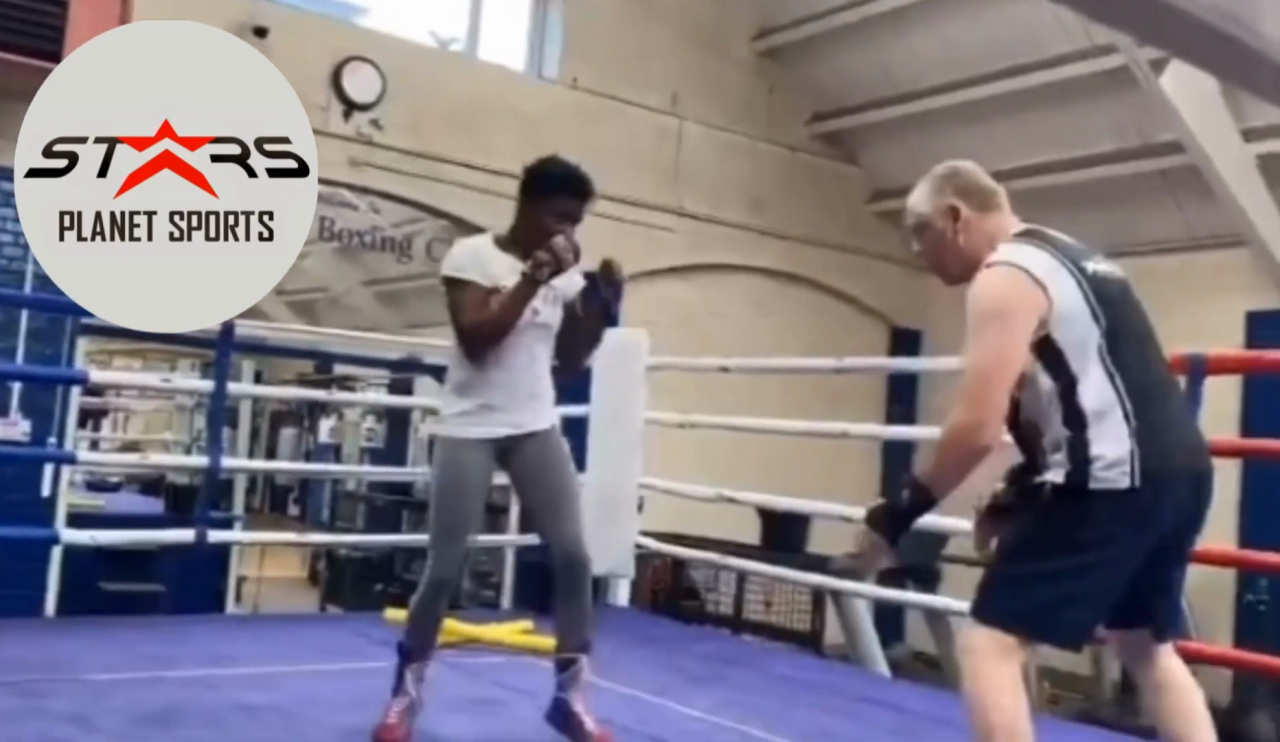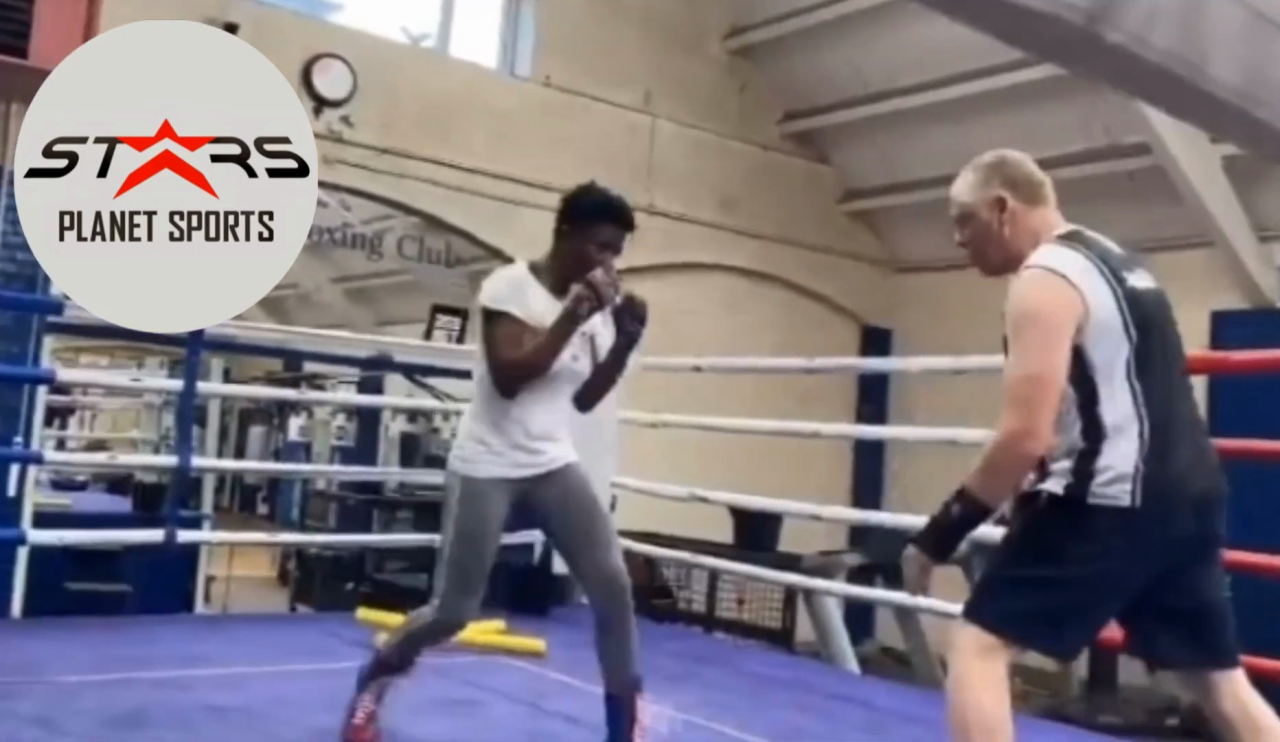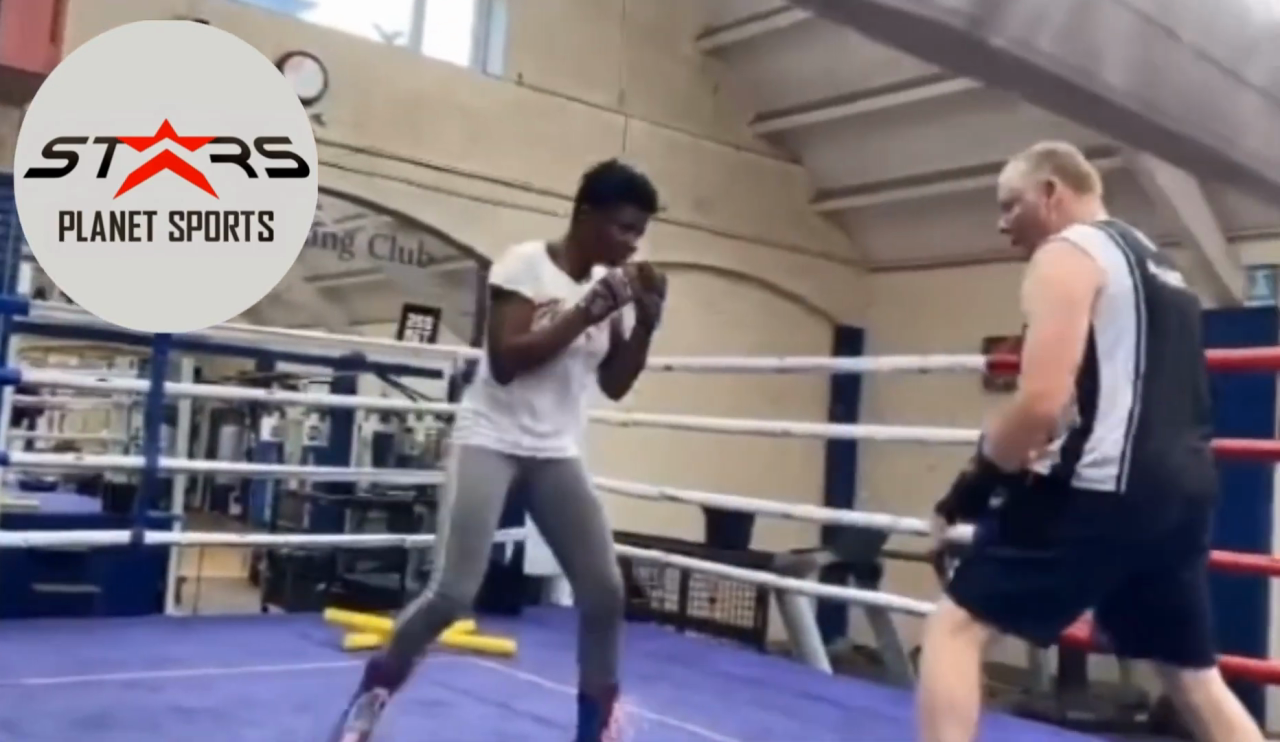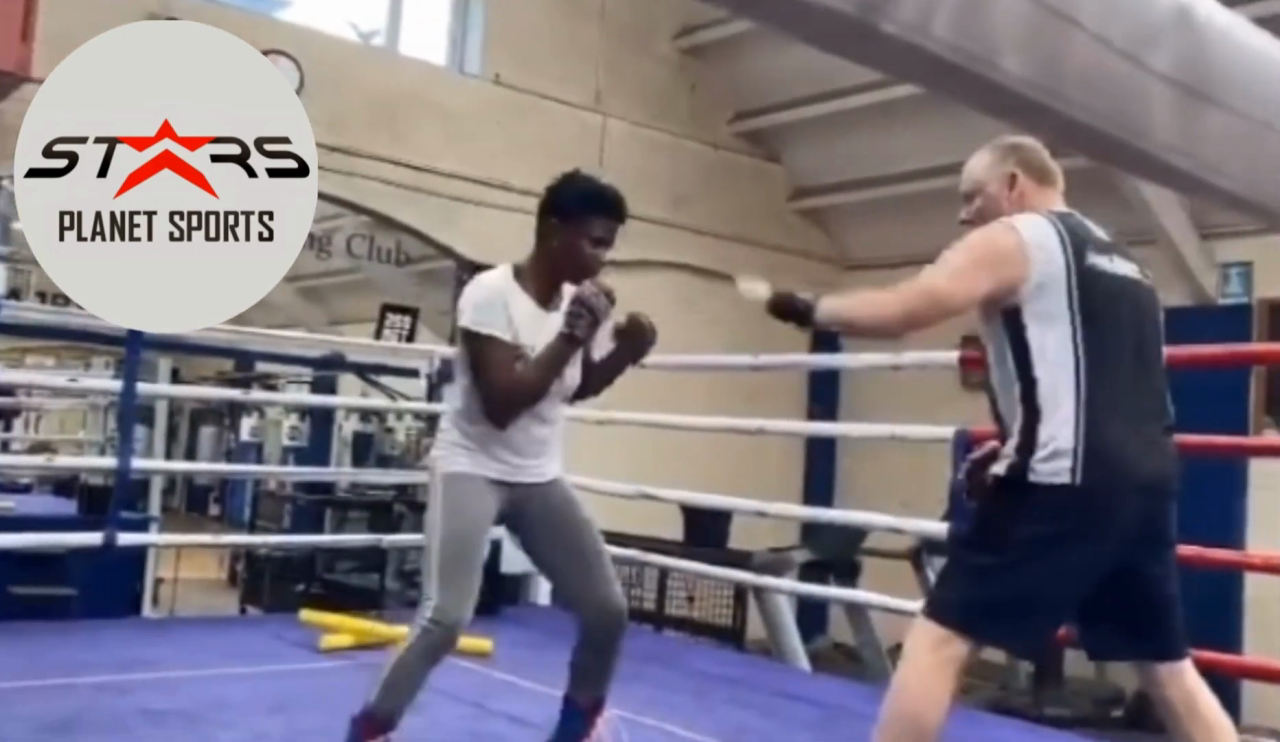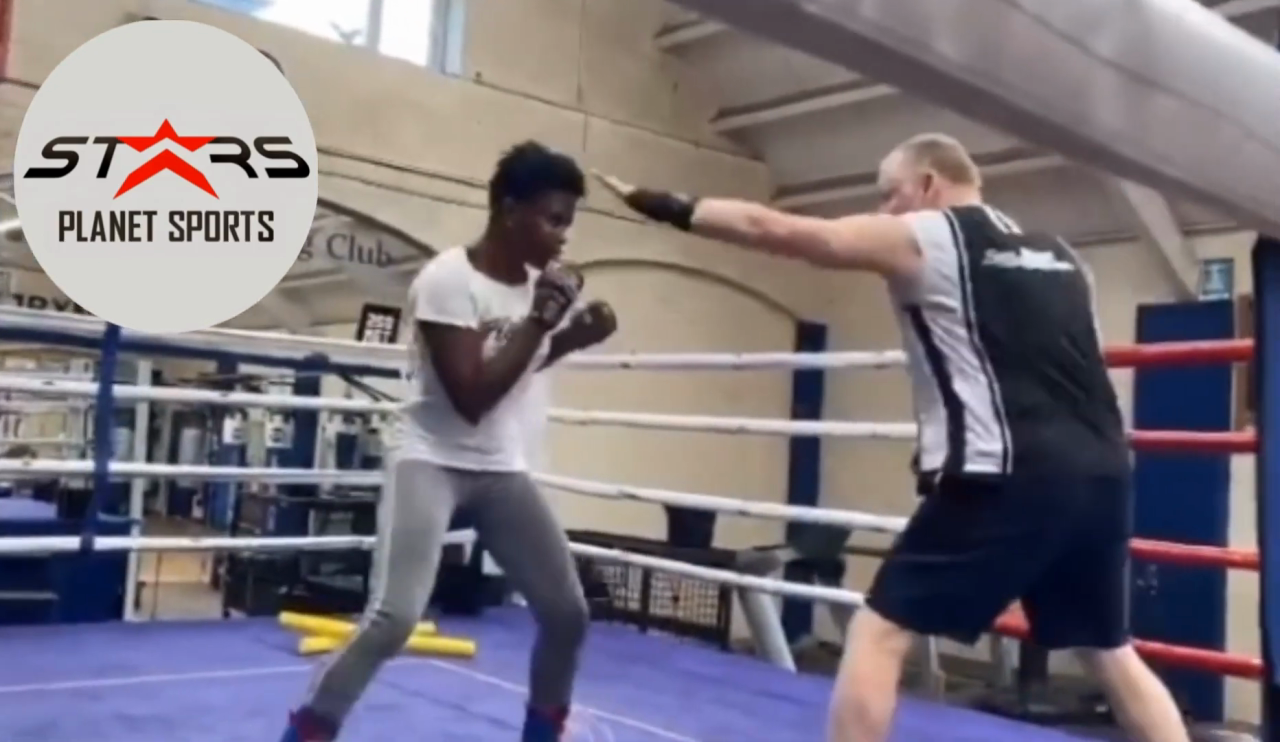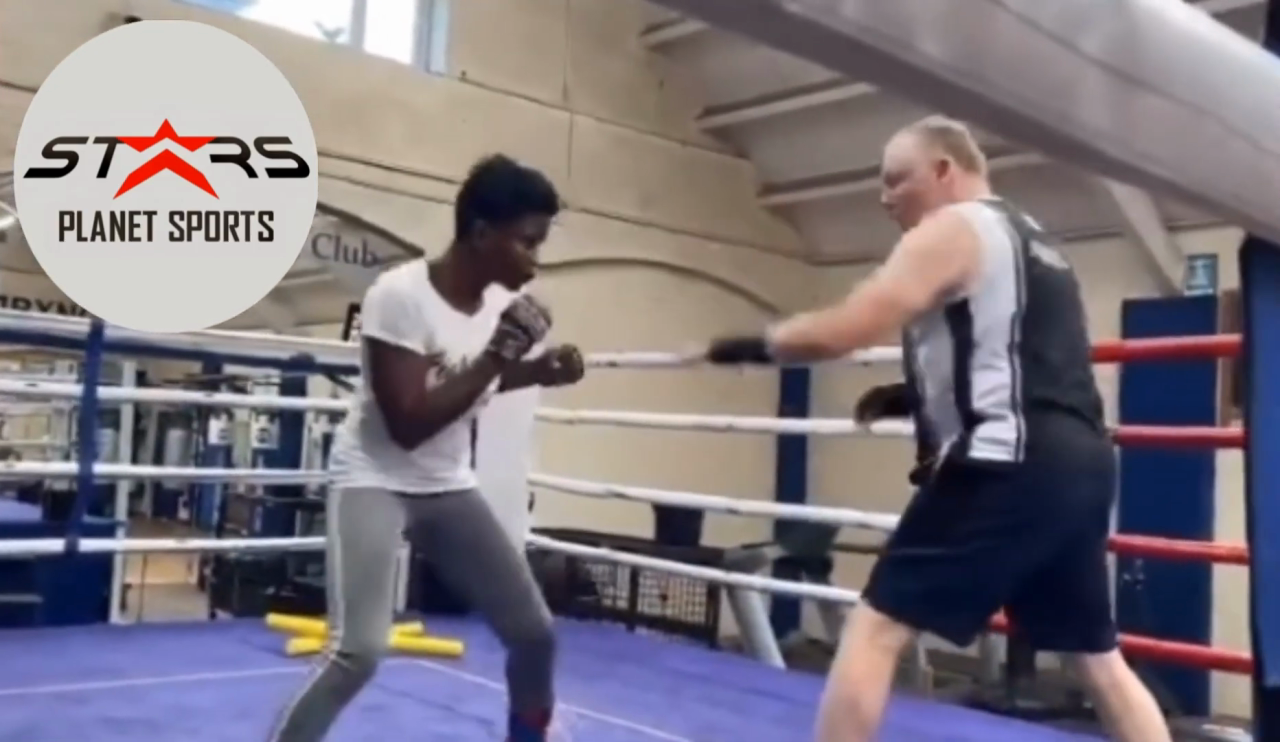
dt=0.2s
person 1, frame 1
left shoulder: (1004, 280)
right shoulder: (1070, 257)
left elbow: (974, 429)
left wrist: (894, 513)
right wrist: (1019, 502)
left hip: (1110, 480)
right hip: (1174, 470)
left knee: (989, 645)
right knee: (1145, 646)
person 1, frame 2
left shoulder: (1045, 279)
right shoulder: (1119, 267)
left elbow: (1023, 435)
left wrist: (940, 530)
right wrist: (1039, 492)
left hip: (1114, 500)
right hip: (1190, 494)
left knee: (976, 647)
right knee: (1222, 684)
person 1, frame 3
left shoulder: (1069, 255)
right shoulder: (1156, 270)
left elbow: (1039, 402)
left wrist: (975, 483)
right wrist: (1035, 468)
left hip: (1100, 489)
right hip: (1182, 493)
left knee: (954, 628)
right knee: (1193, 675)
person 1, frame 4
left shoulder: (1015, 241)
right shoulder: (1121, 262)
left elbow: (895, 311)
left wrist: (800, 307)
left hip: (1060, 486)
right hip: (1145, 484)
left knee: (936, 642)
right knee: (1168, 671)
person 1, frame 5
left shoulder: (916, 236)
right shoulder: (1056, 253)
left elbow: (766, 227)
left wrist: (662, 205)
left hip: (1009, 480)
right hip: (1097, 473)
left knee: (878, 635)
right knee: (1111, 655)
person 1, frame 6
left shoulder: (950, 231)
right shoulder: (1034, 246)
left elbow: (837, 334)
left wrist: (751, 345)
right wrist: (908, 398)
left hip: (997, 472)
right hip: (1075, 471)
left knee: (872, 631)
right knee: (1093, 661)
person 2, frame 1
left shoulder: (562, 274)
right shoulder: (471, 255)
left elbow: (568, 355)
right elbow: (477, 340)
left wrist: (599, 305)
right wrist: (536, 276)
left hip: (536, 427)
right hip: (467, 428)
left knee: (572, 554)
right knee: (445, 569)
left ankle: (569, 693)
right ankle: (407, 686)
person 2, frame 2
left shoulder: (590, 305)
right shoulder: (509, 286)
right elbow: (509, 375)
left wrist: (626, 343)
right wrist: (574, 316)
left hip: (554, 464)
right hip: (486, 465)
left knee: (613, 588)
right knee: (454, 610)
right ankle: (375, 682)
person 2, frame 3
left shoulder: (610, 284)
right shoulder: (522, 264)
left elbow: (615, 385)
right elbow: (505, 360)
left wrist: (645, 319)
right wrist: (588, 309)
left hip: (556, 452)
right hip: (487, 442)
left knee: (605, 590)
right knee: (453, 592)
right ankle: (372, 695)
person 2, frame 4
left shoulder: (576, 301)
right shoulder: (489, 295)
right elbow: (500, 406)
left wrist: (622, 358)
right wrist: (573, 336)
left hip: (540, 479)
right hip: (471, 470)
left knee: (608, 612)
right knee: (447, 618)
person 2, frame 5
left shoulder: (535, 277)
right shoulder: (447, 279)
right elbow: (472, 397)
left wrist: (573, 334)
right wrist: (539, 318)
left hip: (501, 468)
right hip: (429, 460)
left knee: (568, 615)
right knee: (396, 615)
person 2, frame 6
left shoulder: (495, 300)
right shoulder: (399, 295)
right elbow: (407, 424)
left wrist: (535, 370)
right wrist: (501, 351)
left hip: (447, 488)
right hip: (371, 483)
left knee: (533, 632)
right knee: (359, 651)
